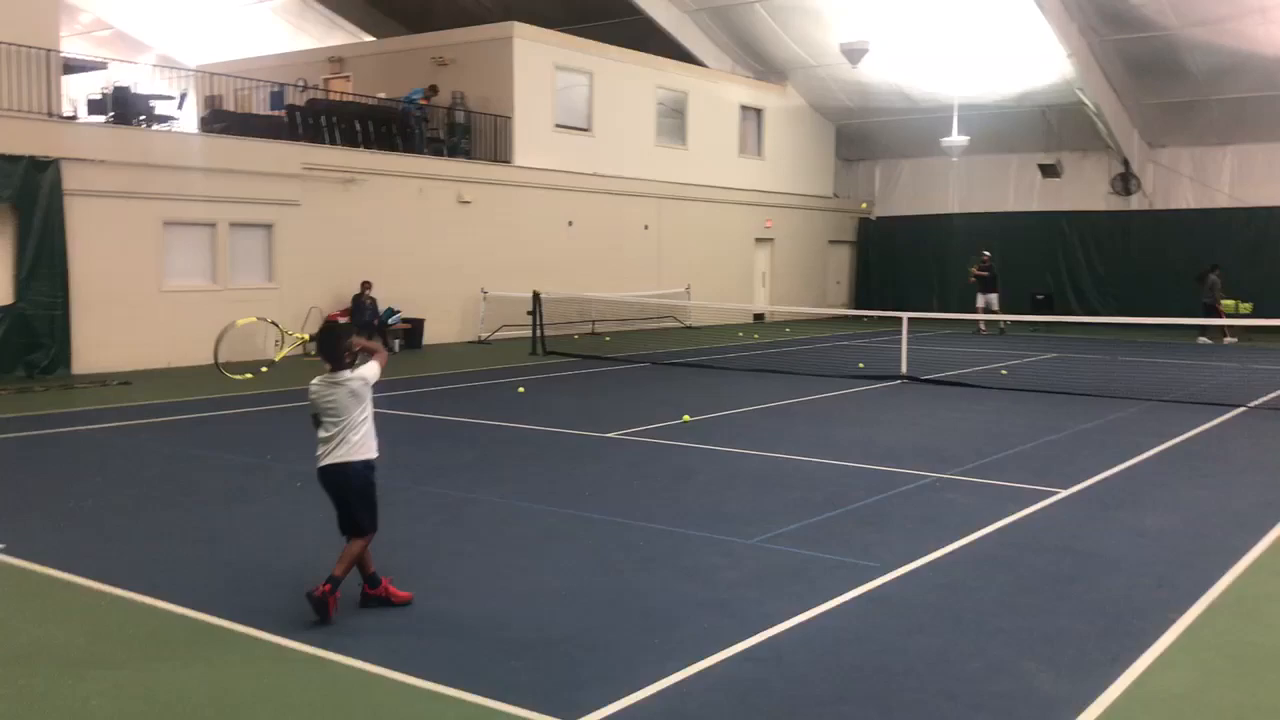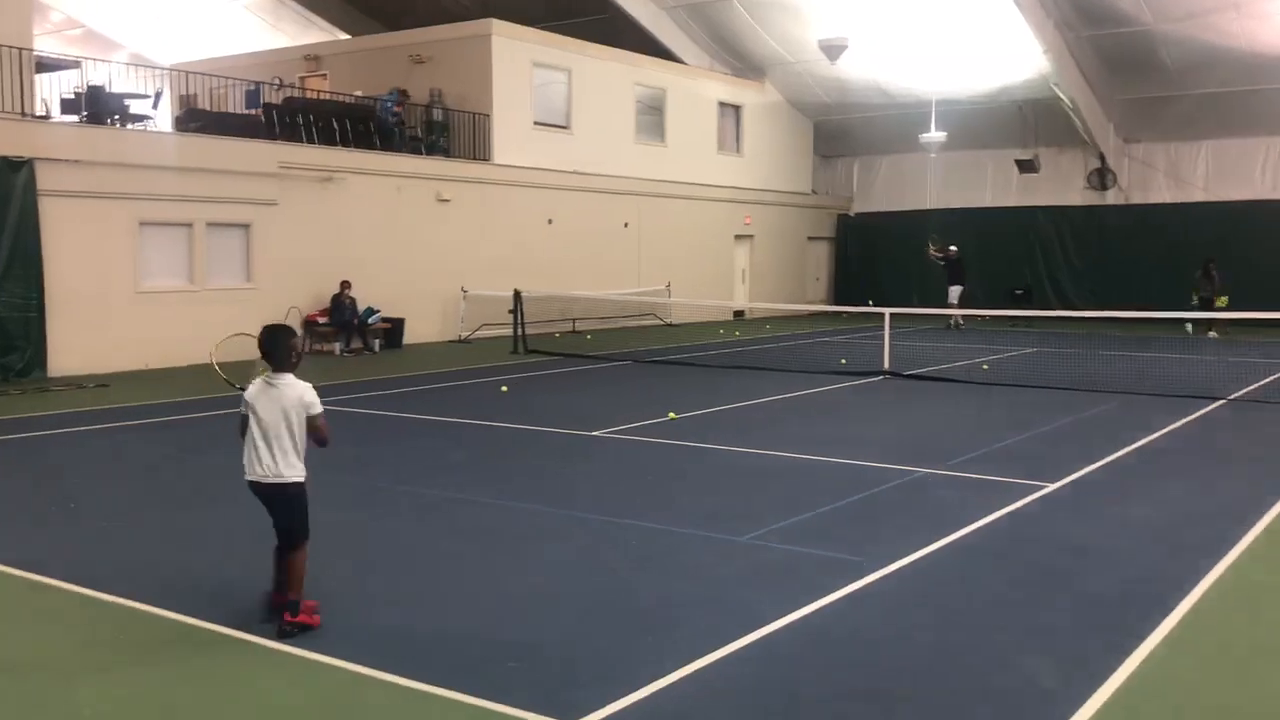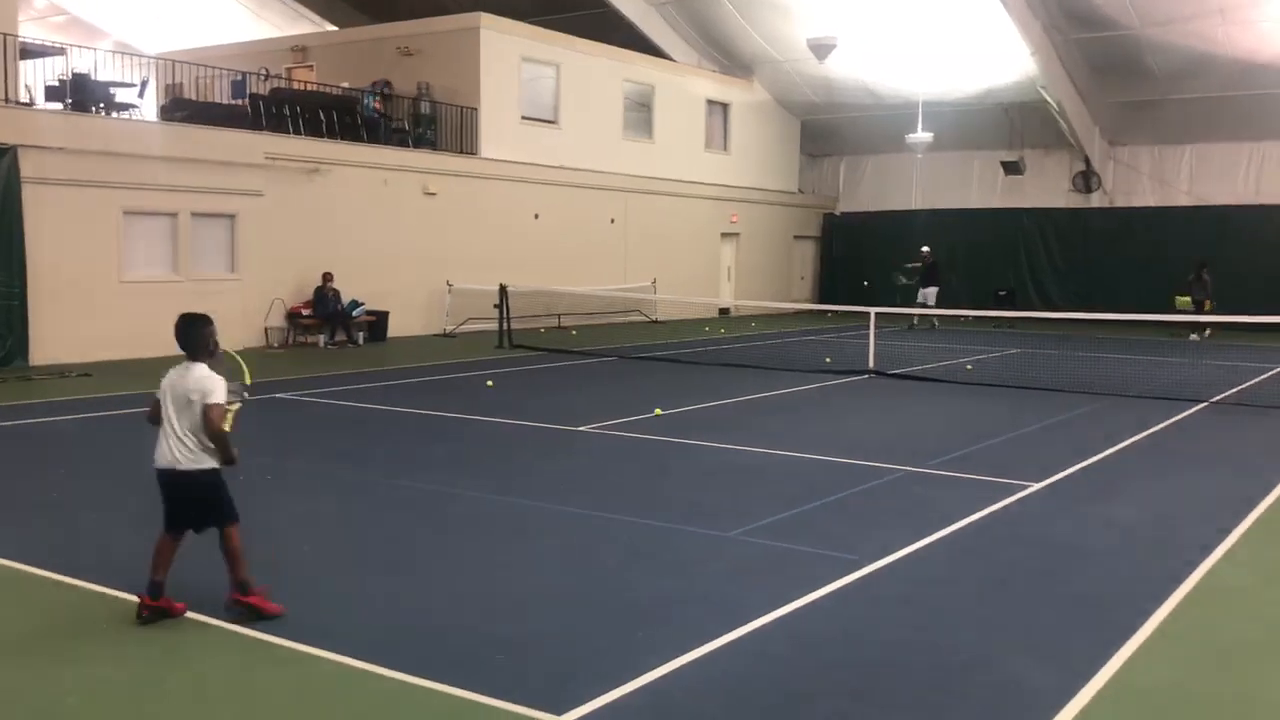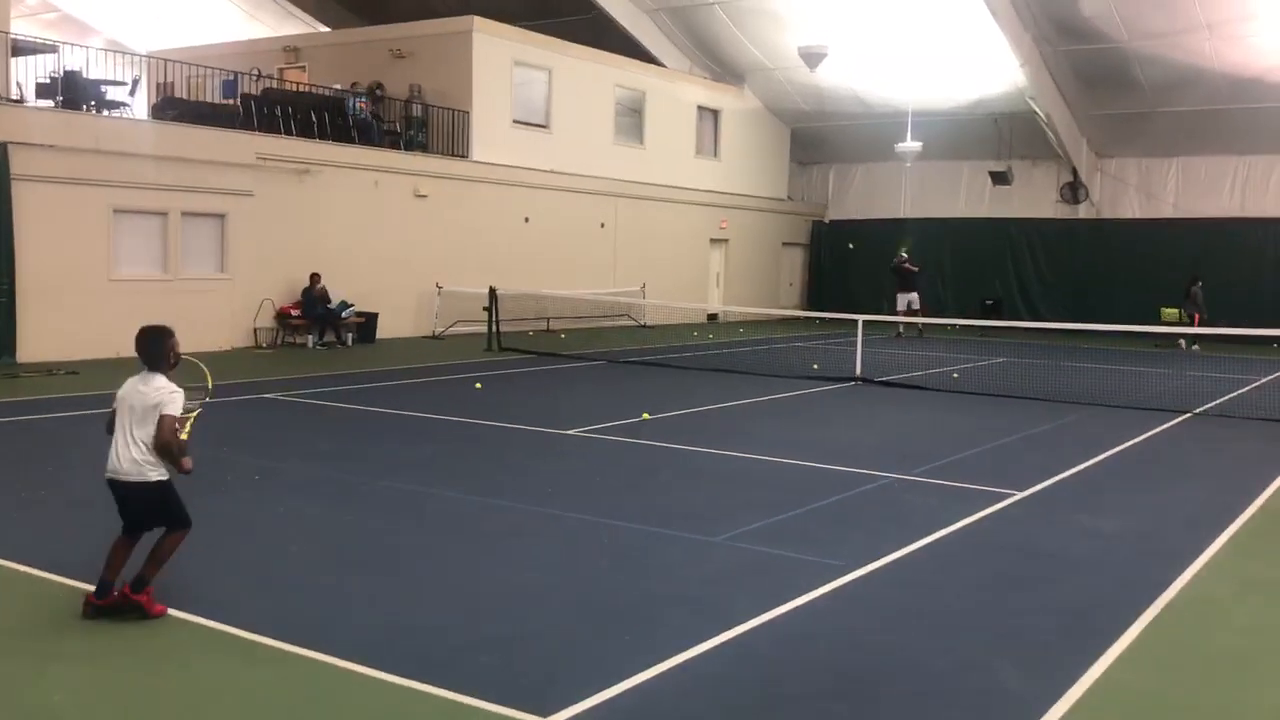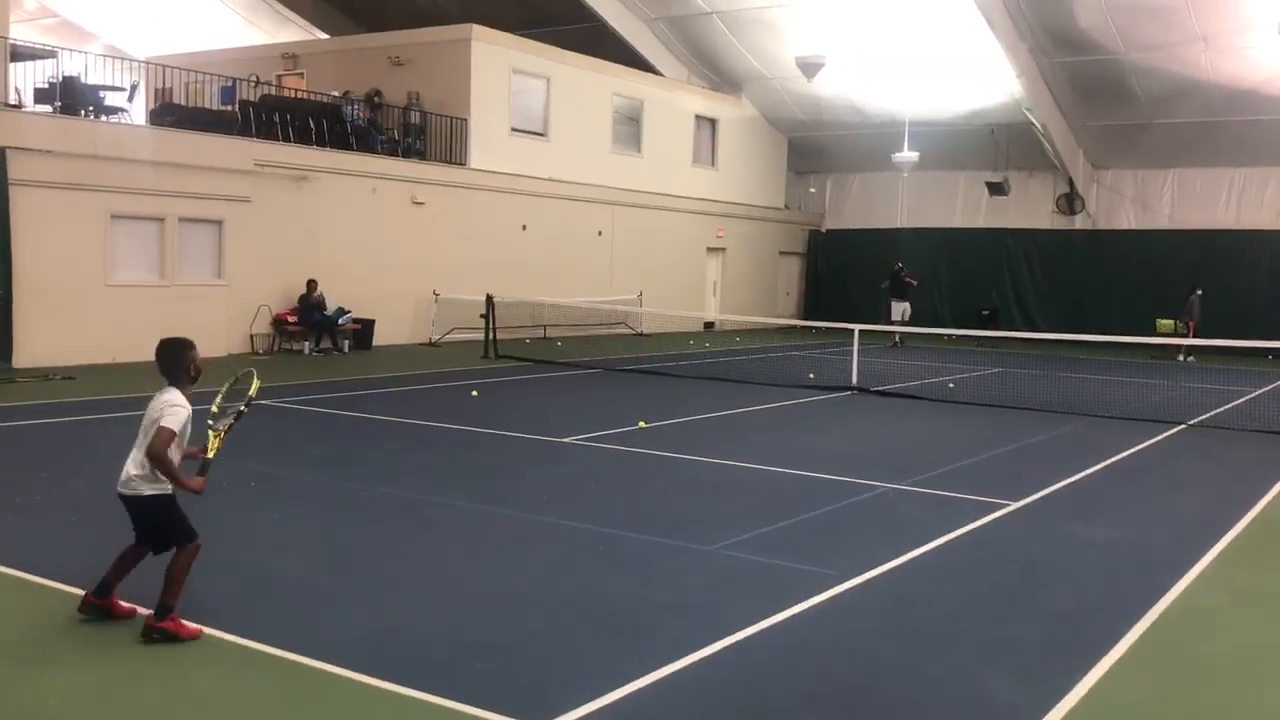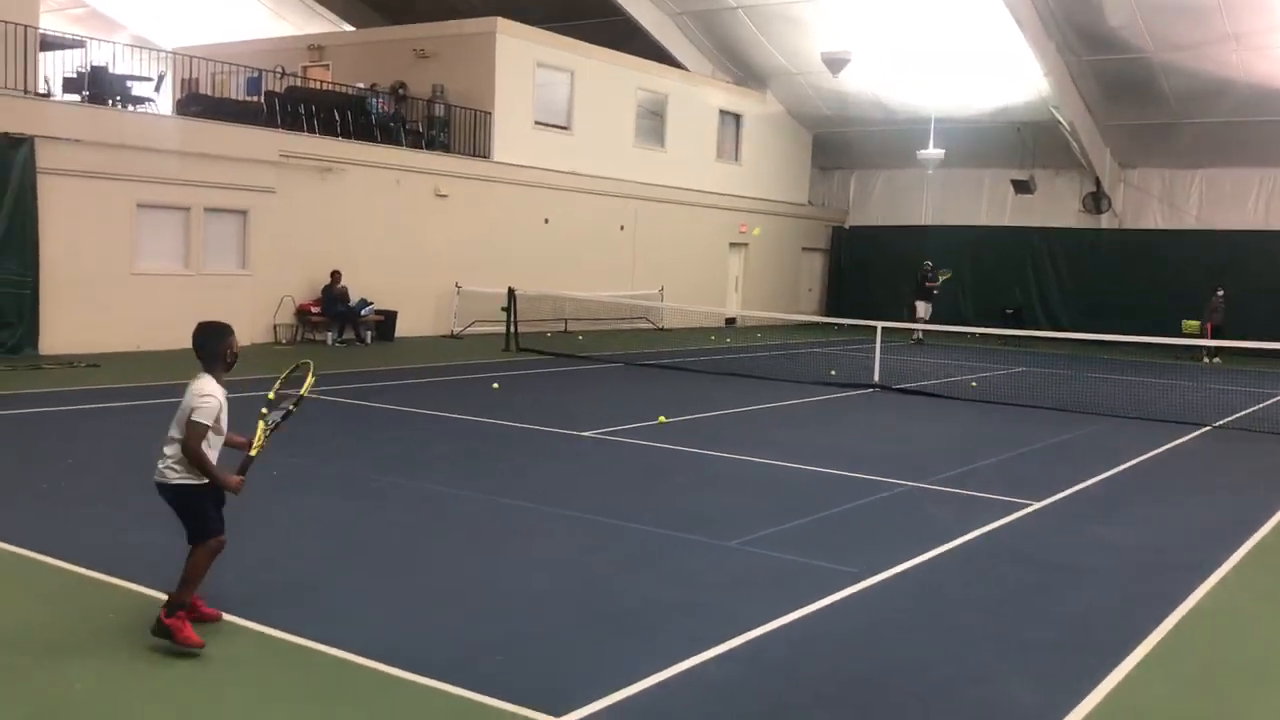
dt=0.4s
person 1, frame 1
left shoulder: (316, 387)
right shoulder: (360, 379)
right elbow: (381, 353)
right wrist: (362, 344)
left hip: (327, 466)
right hip: (355, 465)
left knee: (355, 529)
right knee: (363, 532)
left ankle: (373, 586)
right ankle: (328, 588)
person 1, frame 2
left shoulder: (252, 390)
right shoulder: (304, 392)
left elbow: (245, 432)
right elbow: (322, 438)
left hip: (256, 476)
right hip: (287, 478)
left knee: (287, 534)
right knee: (297, 542)
left ankle: (280, 594)
right ankle: (293, 614)
person 1, frame 3
left shoulder: (171, 377)
right shoulder: (214, 382)
left elbow: (153, 417)
right elbow: (215, 426)
right wrist: (229, 454)
left hip: (167, 466)
right hip: (199, 468)
left knee: (173, 530)
right knee: (229, 525)
left ankle: (153, 599)
right ankle: (245, 594)
person 1, frame 4
left shoulder: (129, 385)
right shoulder: (171, 392)
left elbow: (112, 427)
right elbow: (163, 440)
right wrist: (180, 463)
left hip: (117, 473)
right hip: (147, 477)
left knee: (132, 531)
right knee: (179, 526)
left ankle: (101, 596)
right ankle: (137, 589)
person 1, frame 5
left shoulder: (164, 399)
right shoulder: (178, 406)
right elbow: (154, 451)
left wrist: (190, 452)
right wrist: (185, 482)
left hip: (134, 486)
right hip: (148, 491)
left knee: (147, 542)
right knee: (188, 544)
left ankle: (100, 597)
right ankle: (162, 619)
person 1, frame 6
left shoulder: (209, 386)
right shoulder: (208, 395)
right elbow: (191, 448)
left wrist: (238, 442)
right wrist: (222, 480)
left hip: (197, 478)
right hip: (181, 479)
left knee: (208, 539)
right knee: (212, 541)
left ankle: (186, 599)
right ankle: (173, 616)
